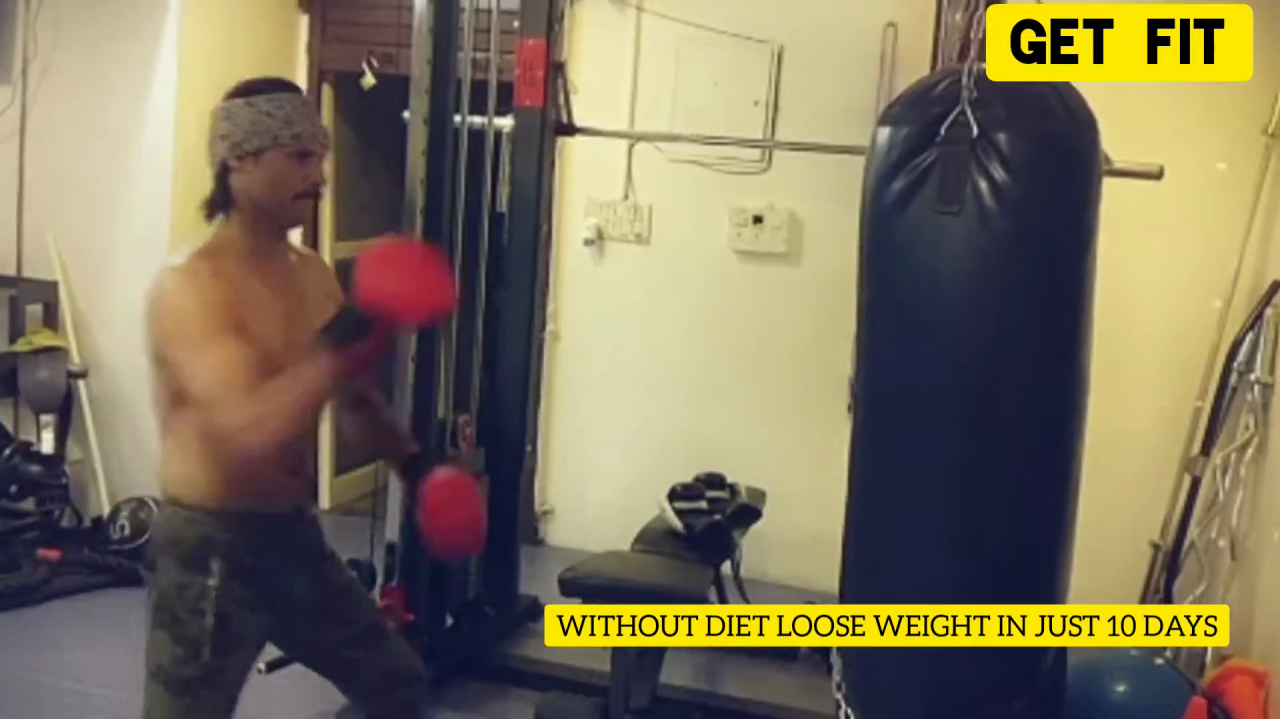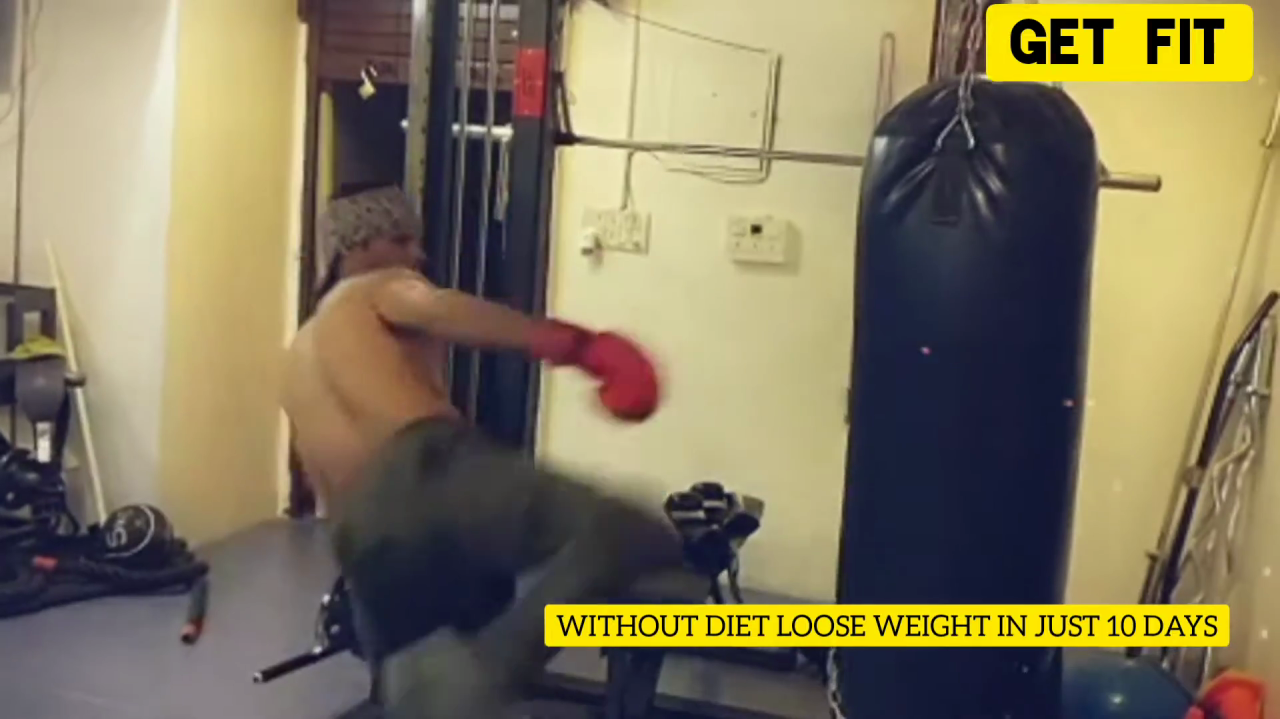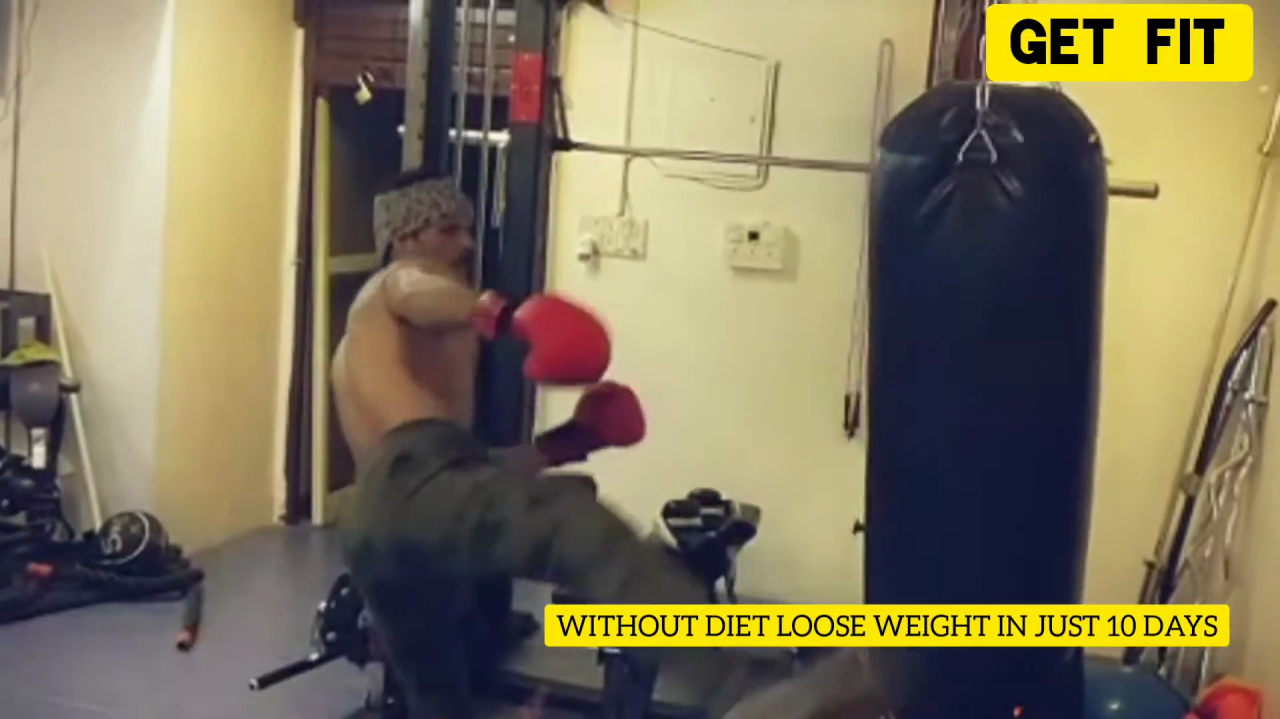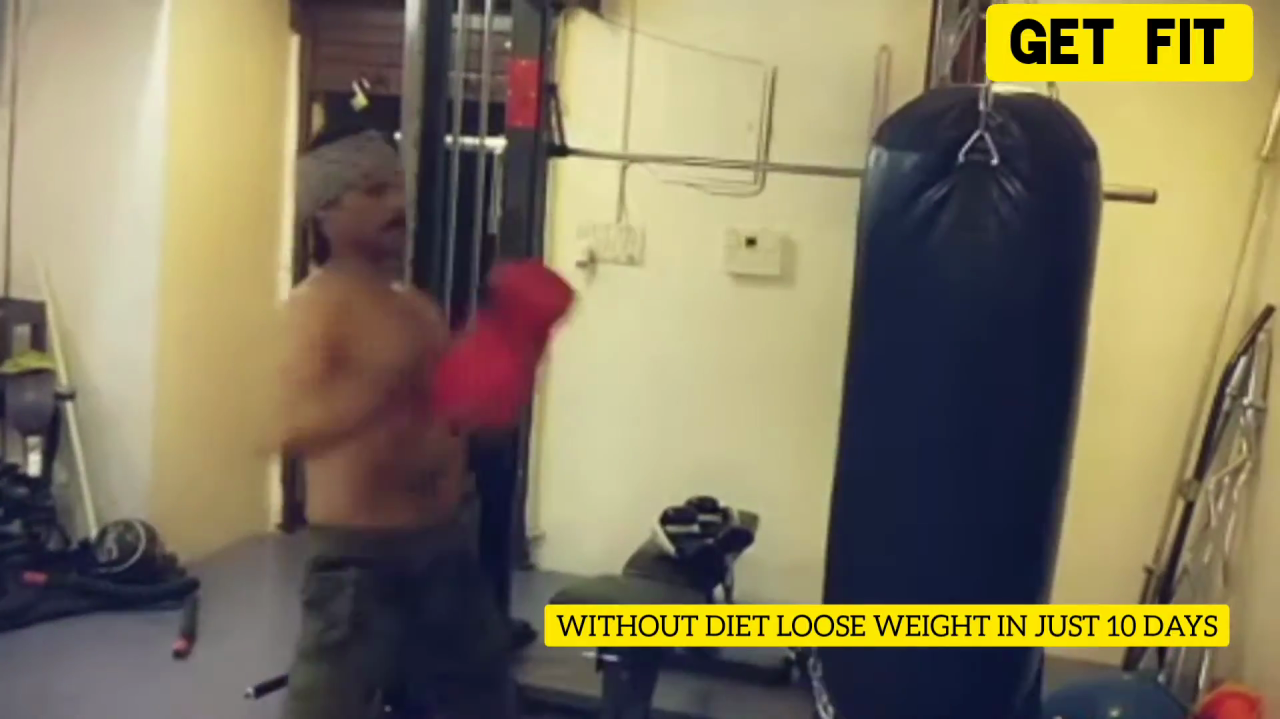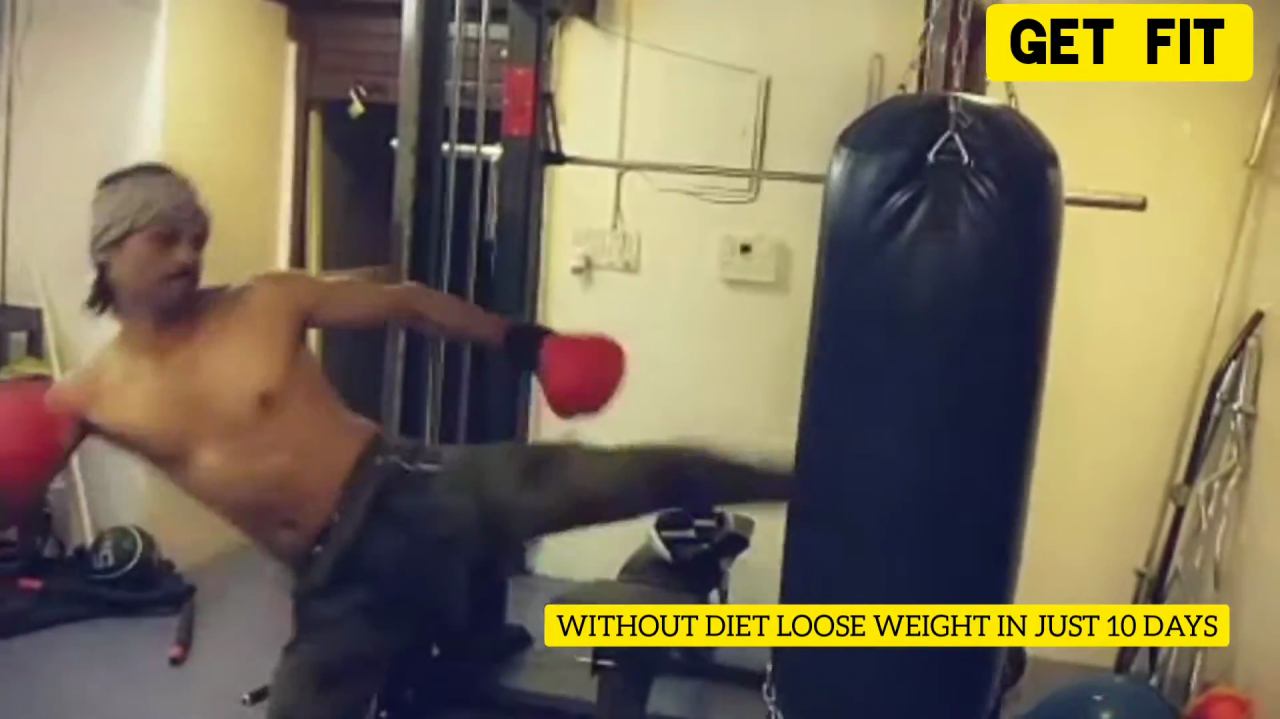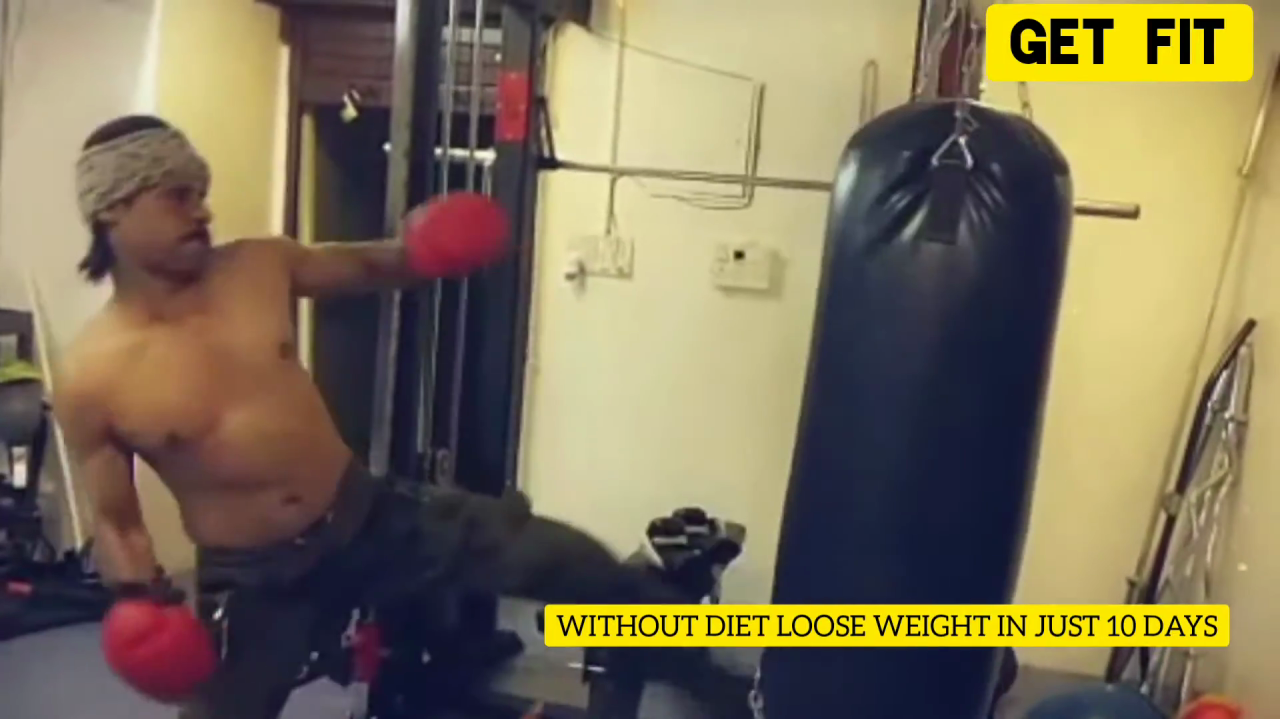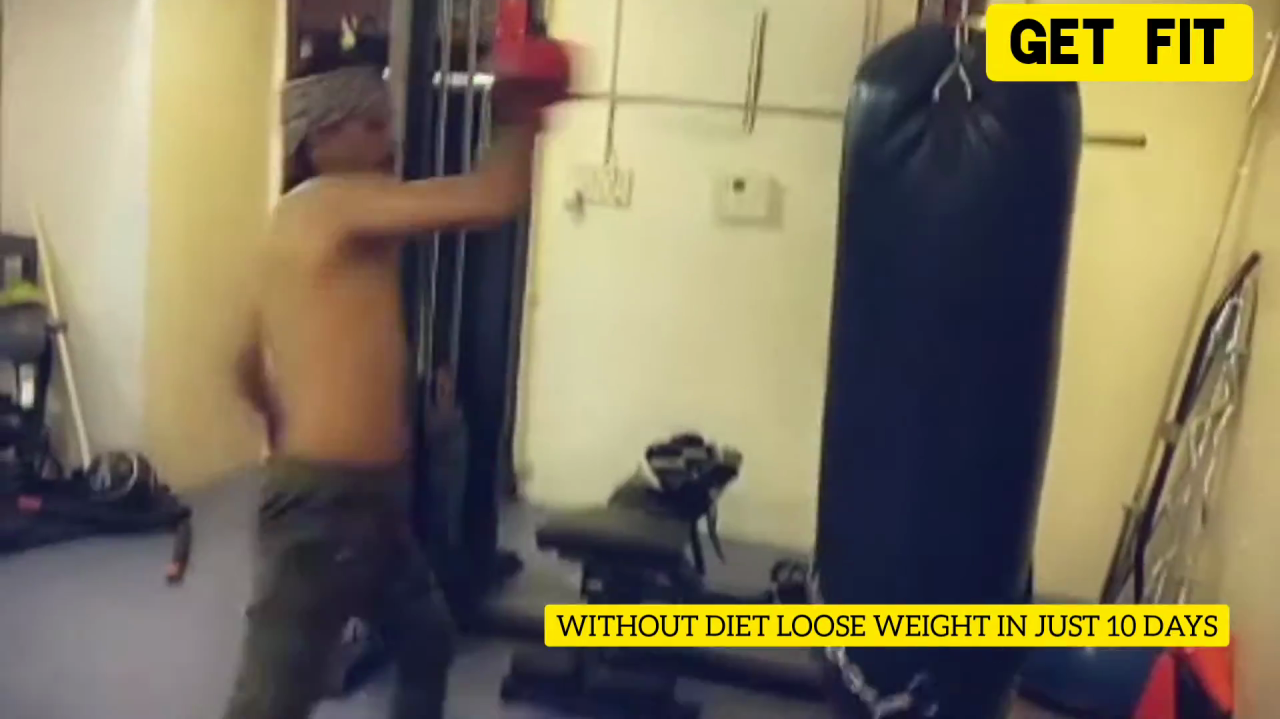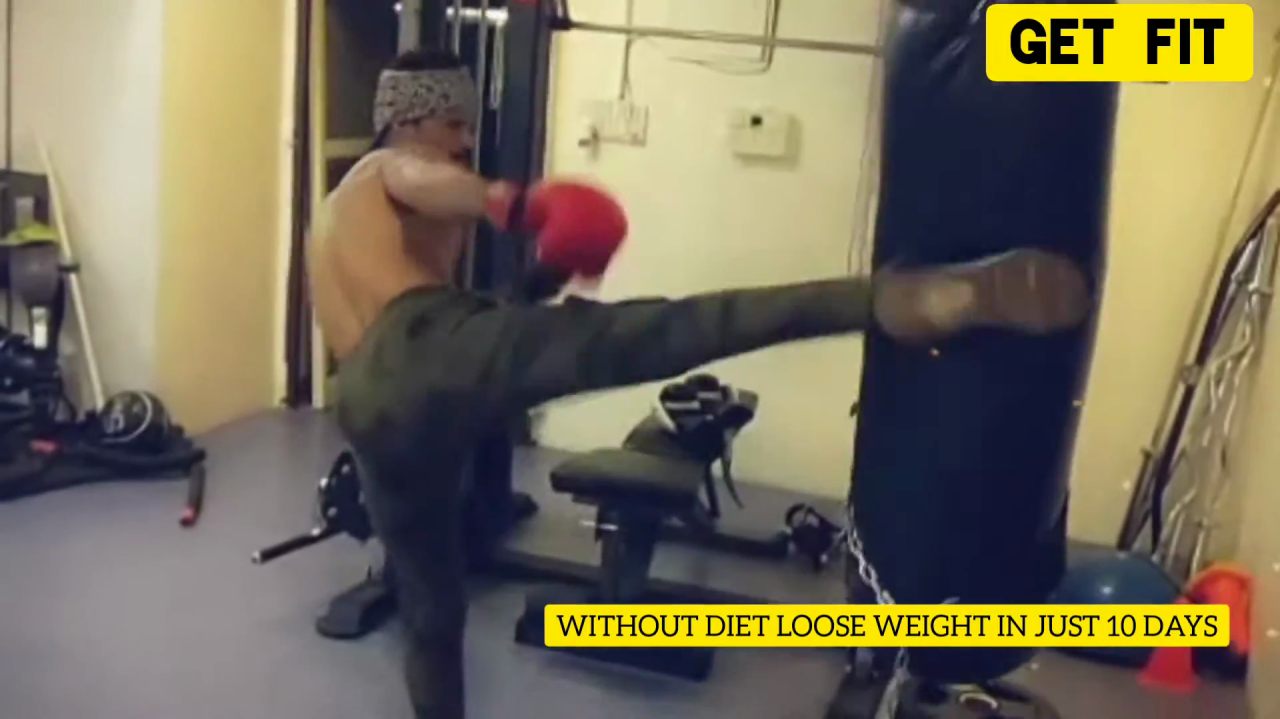
dt=0.3s
person 1, frame 1
left shoulder: (307, 273)
right shoulder: (191, 288)
left elbow: (357, 394)
right elbow: (244, 435)
left wrist: (419, 464)
right wrist: (346, 342)
left hip: (288, 544)
right hip: (210, 559)
person 1, frame 2
left shoulder: (300, 357)
right shoulder: (381, 291)
right elbow: (452, 311)
right wrist: (584, 345)
left hip: (366, 542)
right knee: (640, 541)
right ankle: (488, 666)
person 1, frame 3
left shoulder: (356, 346)
right shoulder: (393, 283)
right elbow: (426, 295)
left wrist: (567, 439)
right wrist: (508, 316)
right hip: (422, 486)
right knee: (579, 530)
person 1, frame 4
left shoulder: (417, 309)
right shoulder: (316, 310)
right elbow: (294, 430)
right wrist: (410, 371)
left hip: (446, 563)
right hip: (361, 573)
person 1, frame 5
left shoulder: (265, 303)
right shoulder: (98, 393)
left elbow: (400, 300)
left wrist: (526, 341)
left hip: (405, 498)
right hip: (334, 580)
left knee: (644, 477)
left ankle: (796, 492)
person 1, frame 6
left shoulder: (256, 266)
right shoulder: (90, 376)
left elbow: (357, 263)
right elbow: (114, 521)
left wrist: (419, 250)
right wrist: (137, 592)
left hip: (367, 514)
right hip: (256, 581)
left knee: (562, 559)
person 1, frame 7
left shoulder: (319, 238)
right shoulder: (331, 204)
left elbow: (253, 374)
right elbow: (488, 200)
right wrist: (517, 114)
left hip: (340, 498)
right hip: (329, 511)
left knee: (428, 640)
person 1, frame 8
left shoulder: (343, 206)
right shoulder: (395, 165)
right elbow: (433, 184)
right wrist: (516, 204)
left hip: (363, 398)
right hip: (423, 340)
left knee: (430, 605)
right knee: (675, 329)
